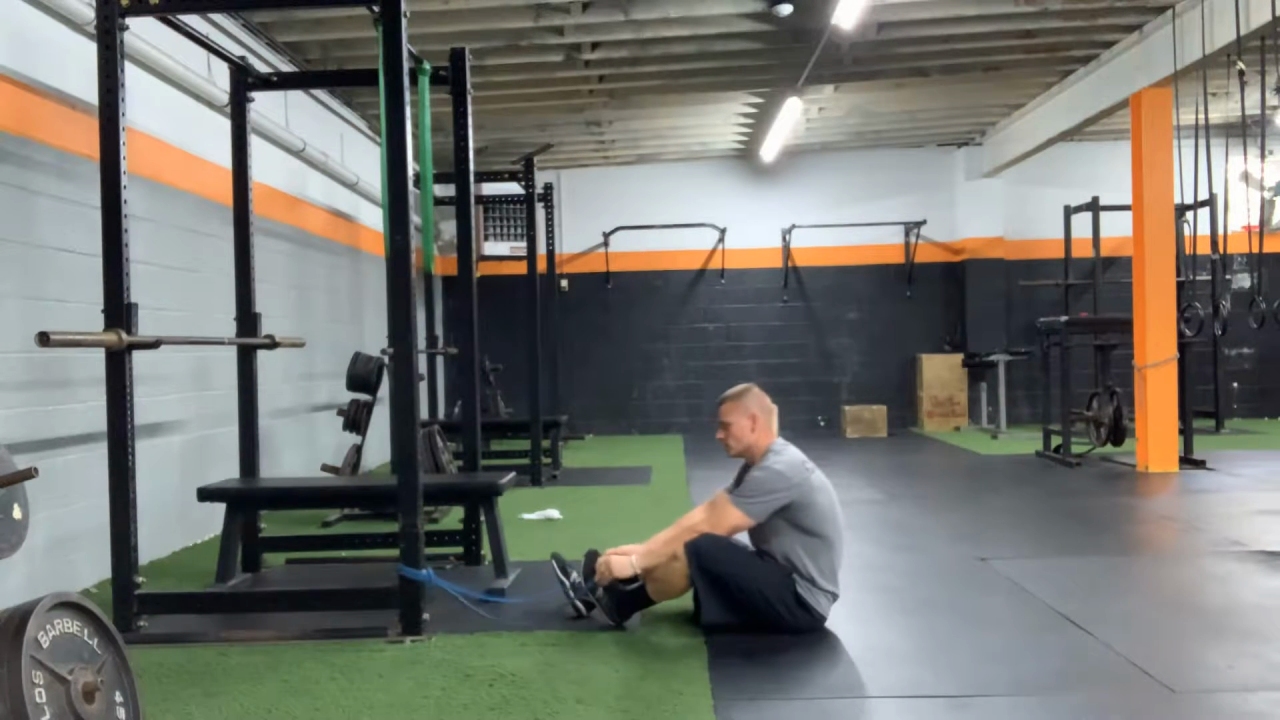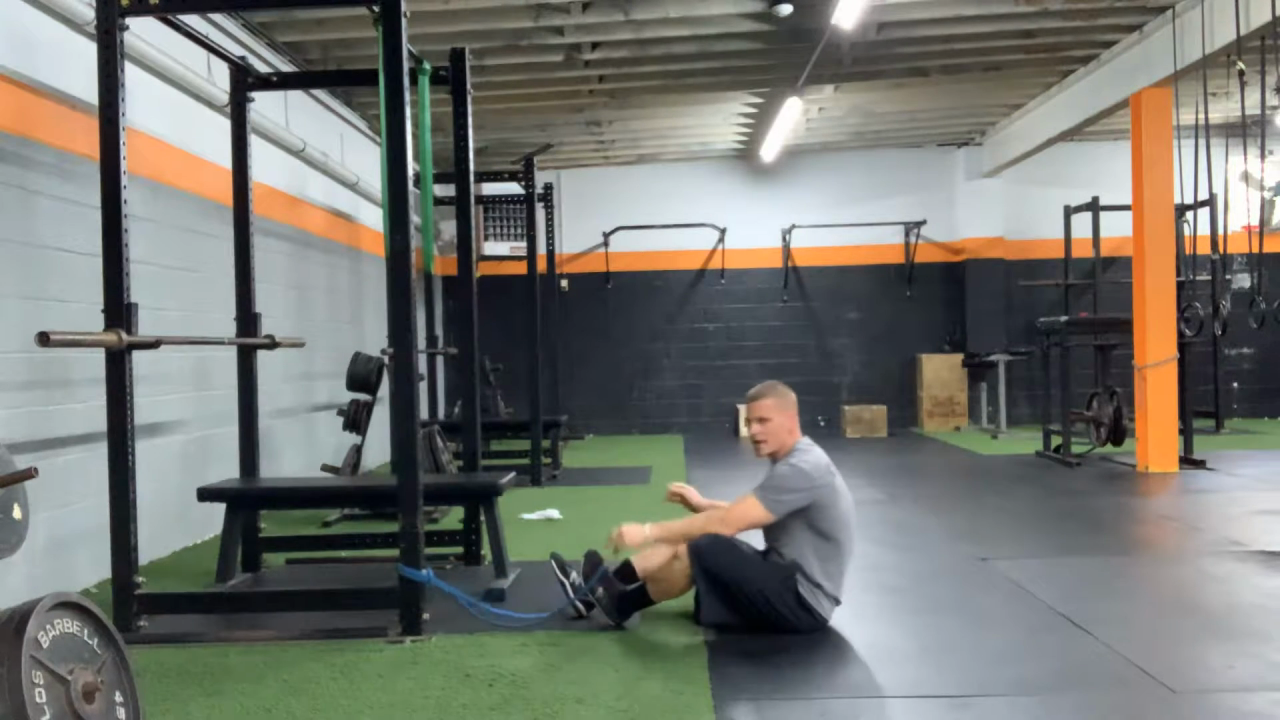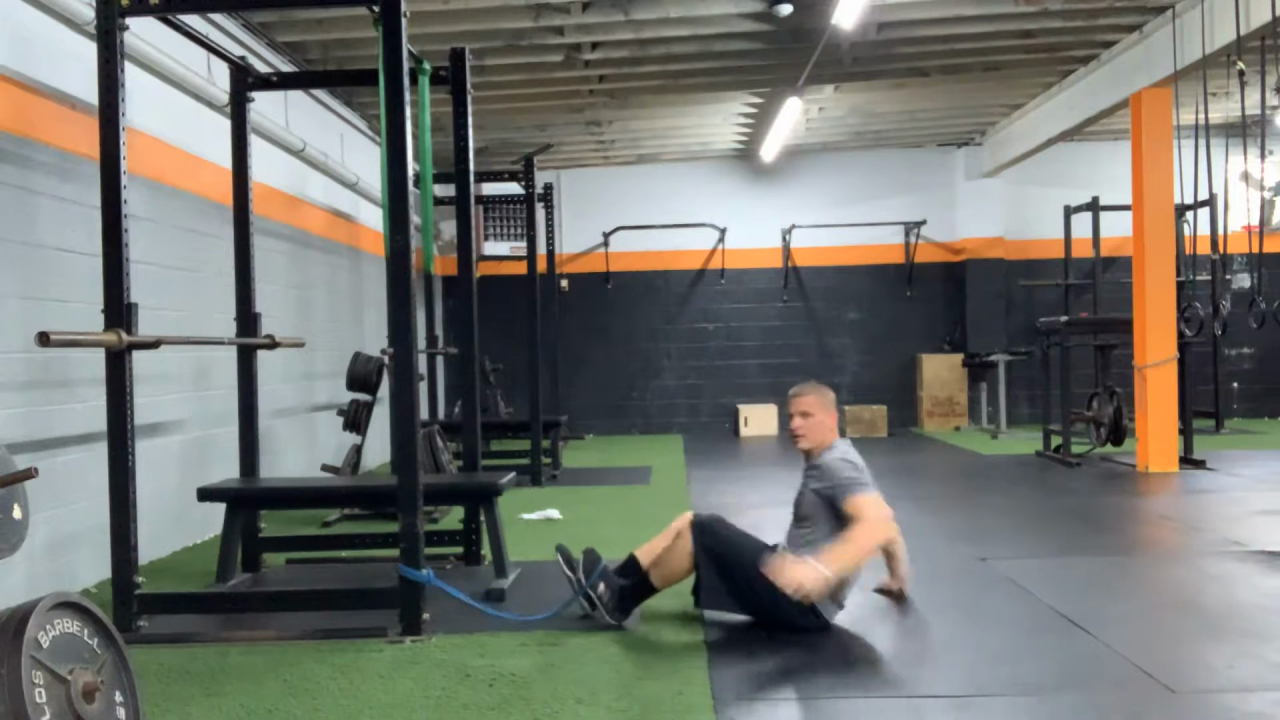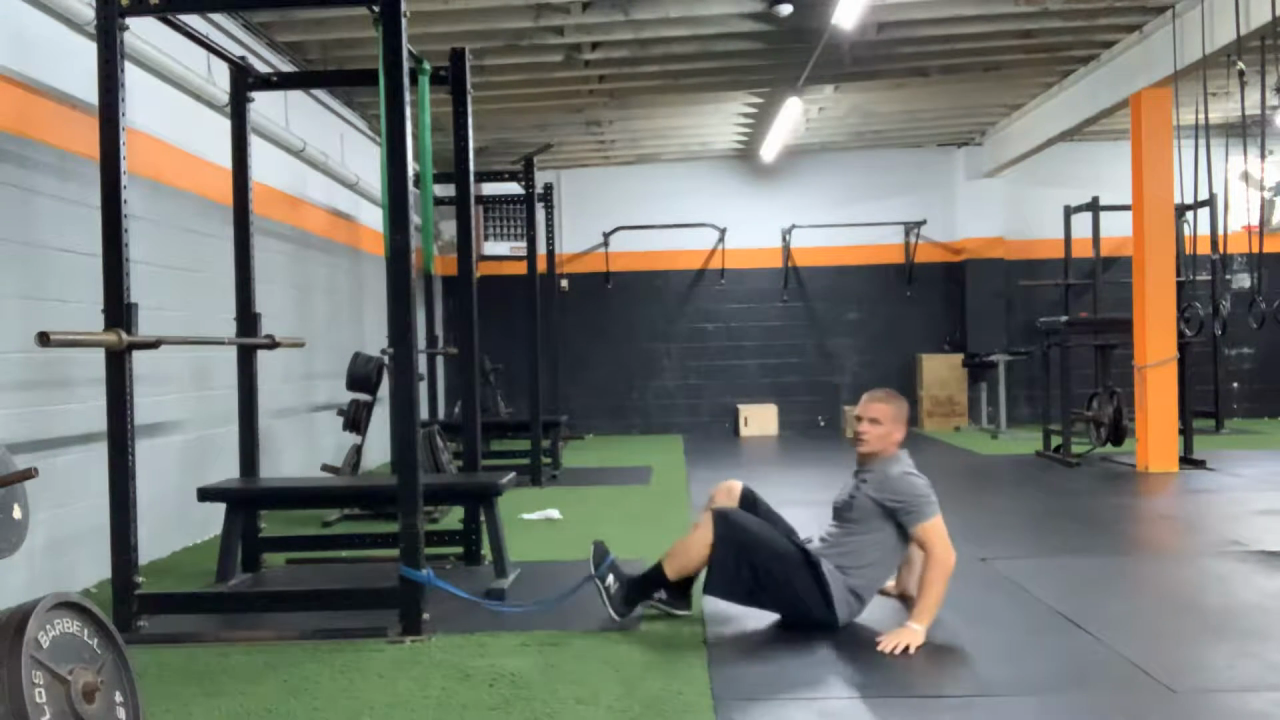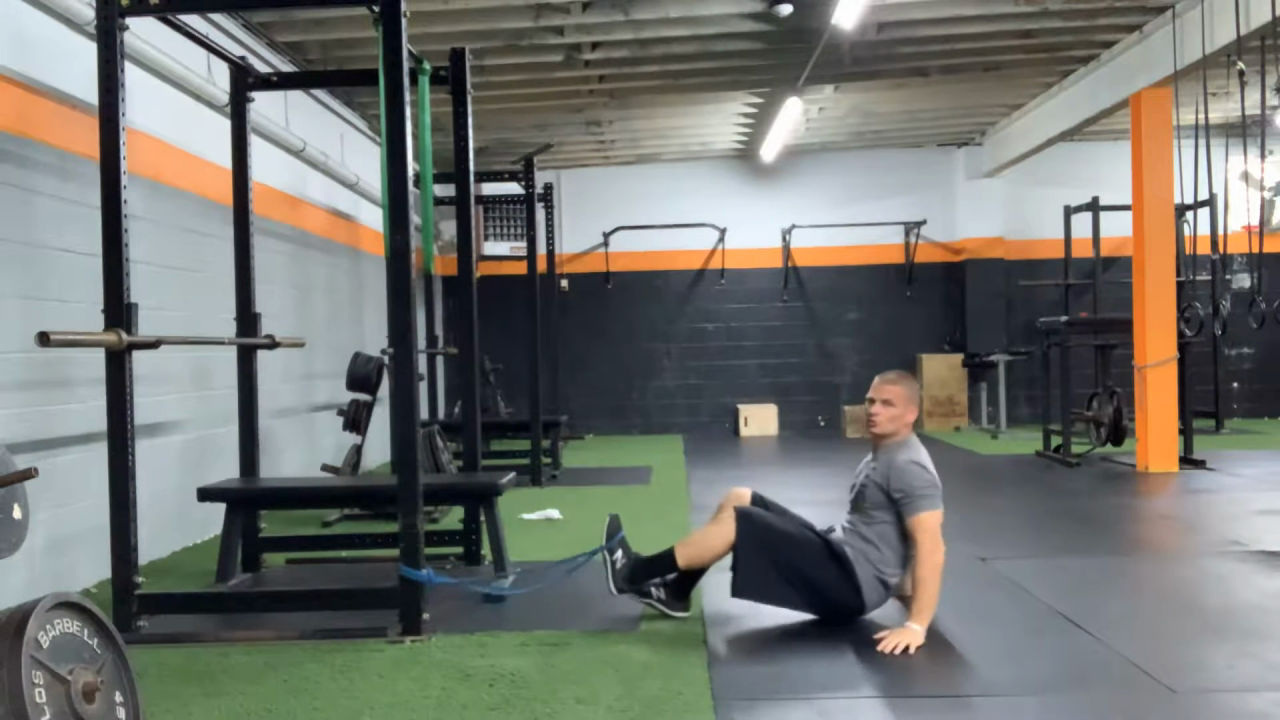
dt=0.4s
person 1, frame 1
left shoulder: (778, 471)
right shoulder: (764, 463)
left elbow: (707, 528)
right elbow: (707, 512)
left wrist: (635, 563)
right wrist: (643, 549)
left hip: (801, 602)
right hip: (784, 579)
left knee: (696, 549)
right knee: (684, 543)
left ankle: (620, 604)
right ankle: (600, 589)
person 1, frame 2
left shoulder: (800, 469)
right shoulder: (792, 460)
left elbow: (727, 524)
right elbow: (741, 513)
left wrist: (648, 533)
right wrist: (701, 504)
left hip: (802, 603)
right hip: (789, 579)
left knee: (698, 549)
right knee: (685, 539)
left ankle: (620, 604)
right ankle: (600, 588)
person 1, frame 3
left shoulder: (837, 466)
right shoulder: (825, 463)
left elbow: (880, 526)
left wrist: (818, 569)
right wrist: (898, 579)
left hip: (803, 602)
right hip: (798, 580)
left knee: (702, 530)
right knee: (690, 524)
left ankle: (621, 601)
right ankle: (616, 585)
person 1, frame 4
left shoulder: (900, 480)
right shoulder: (872, 469)
left elbow: (942, 553)
right elbow: (906, 536)
left wrist: (916, 625)
right wrist: (905, 586)
left hip: (824, 598)
right hip: (811, 564)
left knee: (718, 522)
right knee: (729, 492)
left ankle: (631, 593)
right ankle: (675, 591)
person 1, frame 5
left shoulder: (907, 466)
right shoulder: (884, 454)
left elbow: (932, 548)
right elbow: (906, 532)
left wrist: (916, 626)
right wrist: (903, 582)
left hip: (852, 585)
right hip: (837, 555)
left knee: (737, 520)
right knee: (739, 500)
left ankle: (635, 573)
right ankle: (676, 592)
